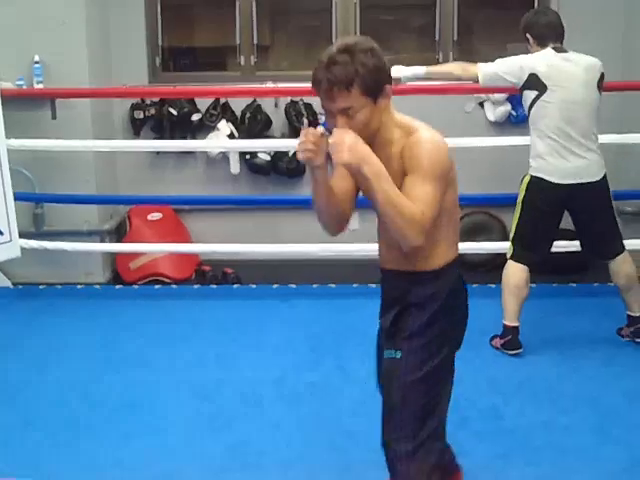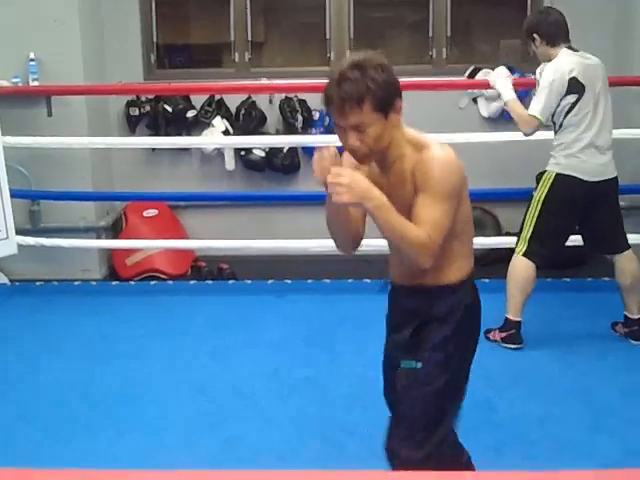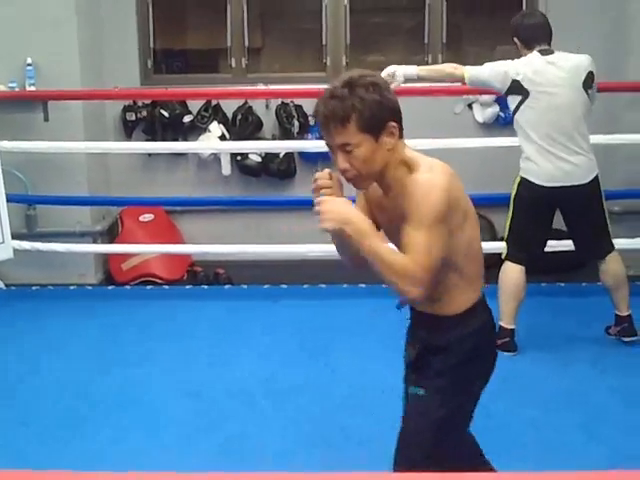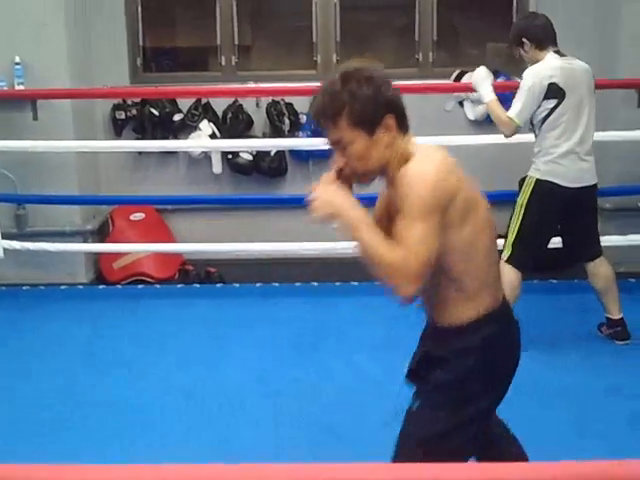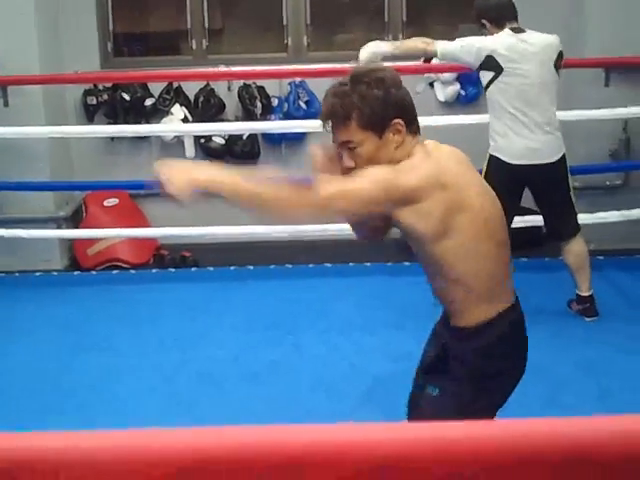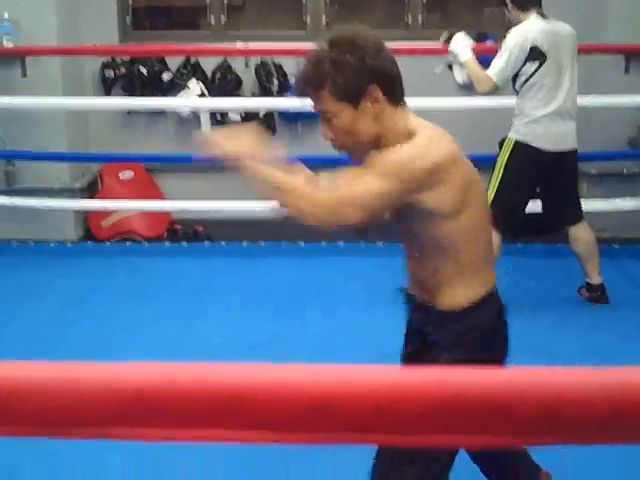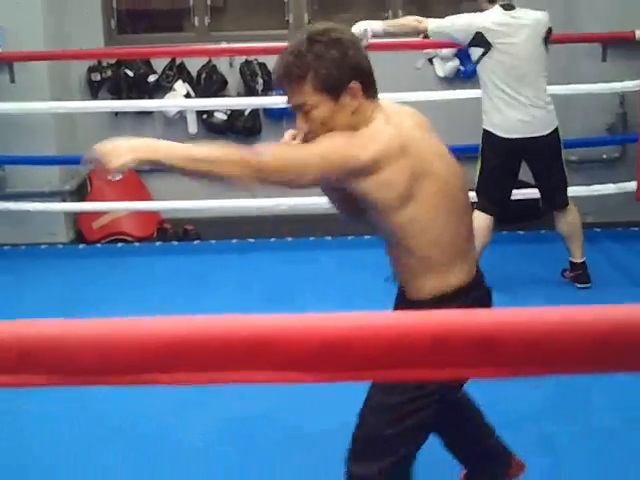
dt=0.5s
person 1, frame 1
left shoulder: (424, 145)
right shoulder: (354, 147)
left elbow: (413, 235)
right elbow: (333, 224)
left wrist: (367, 163)
right wrist: (317, 169)
left hip: (434, 296)
right hip: (396, 289)
left knee: (406, 435)
right knee: (403, 400)
person 1, frame 2
left shoulder: (436, 162)
right shoulder: (362, 160)
left elbow: (423, 253)
right elbow: (348, 244)
left wrist: (371, 198)
right wrist: (335, 194)
left hip: (447, 310)
right hip: (404, 302)
left knee: (411, 444)
right knee: (404, 407)
right ankle: (457, 470)
person 1, frame 3
left shoulder: (429, 184)
right shoulder: (373, 183)
left elbow: (413, 285)
right elbow: (357, 259)
left wrist: (354, 221)
right wrist: (341, 217)
left hip: (459, 340)
right hip: (427, 330)
left knee: (416, 467)
right knee: (441, 432)
right ankle: (480, 476)
person 1, frame 4
left shoulder: (422, 176)
right shoulder: (412, 170)
left elbow: (407, 280)
right elbow: (388, 245)
left wrist: (349, 214)
right wrist: (346, 202)
left hip: (468, 347)
right hip: (480, 332)
right knee: (477, 430)
person 1, frame 5
left shoulder: (413, 179)
right shoulder: (436, 158)
left elbow: (300, 199)
right elbow: (374, 225)
left wrist: (202, 176)
left hip: (486, 349)
right hip: (472, 330)
right knee: (424, 413)
person 1, frame 6
left shoulder: (426, 156)
right shoulder: (386, 151)
left elbow: (329, 211)
right elbow: (355, 210)
left wrist: (251, 157)
right wrist: (310, 186)
left hip: (458, 333)
right hip: (433, 318)
person 1, frame 7
left shoulder: (374, 148)
right shoulder: (400, 119)
left elbow: (246, 167)
right elbow: (360, 205)
left wrist: (146, 148)
right wrist: (306, 160)
right hip: (454, 298)
right knee: (431, 390)
person 2, frame 1
left shoulder: (526, 65)
right shoulder: (594, 66)
left elbow: (465, 71)
left wrist: (417, 71)
left hip: (547, 177)
right hip: (592, 176)
left knee: (520, 256)
left ankle: (510, 334)
person 2, frame 2
left shoulder: (555, 71)
right shoulder: (596, 64)
left elbow: (528, 125)
left wrist: (504, 88)
left hip: (567, 174)
right hip: (604, 173)
left knee: (528, 251)
left ankle: (510, 328)
person 2, frame 3
left shoulder: (513, 71)
right shoulder: (584, 64)
left elbow: (456, 72)
left wrist: (408, 70)
left hip: (538, 179)
right hip: (582, 176)
left knee: (516, 258)
right knee: (603, 251)
left ankle: (505, 334)
person 2, frame 4
left shoulder: (537, 74)
right shoulder: (584, 69)
left elbow: (508, 127)
left wrist: (485, 89)
left hip: (549, 178)
right hip: (584, 178)
left knee: (514, 258)
right knee: (591, 255)
right ankle: (616, 323)
person 2, frame 5
left shoulder: (486, 47)
right shoulder: (552, 43)
left elbow: (426, 47)
left wrist: (379, 49)
left hip: (507, 157)
right hip: (549, 155)
right knee: (568, 231)
right ankle: (586, 299)
person 2, frame 6
left shoulder: (521, 36)
right shoulder: (567, 32)
left elbow: (485, 84)
left wrist: (463, 52)
left hip: (529, 141)
right hip: (565, 141)
left knee: (495, 218)
right knee: (573, 219)
right ankle: (596, 286)
person 2, frame 7
left shoulder: (475, 24)
left elbow: (418, 24)
left wrist: (374, 26)
left hip: (501, 131)
right hip: (543, 127)
left knee: (486, 206)
right knee: (560, 201)
right ankle: (578, 267)
